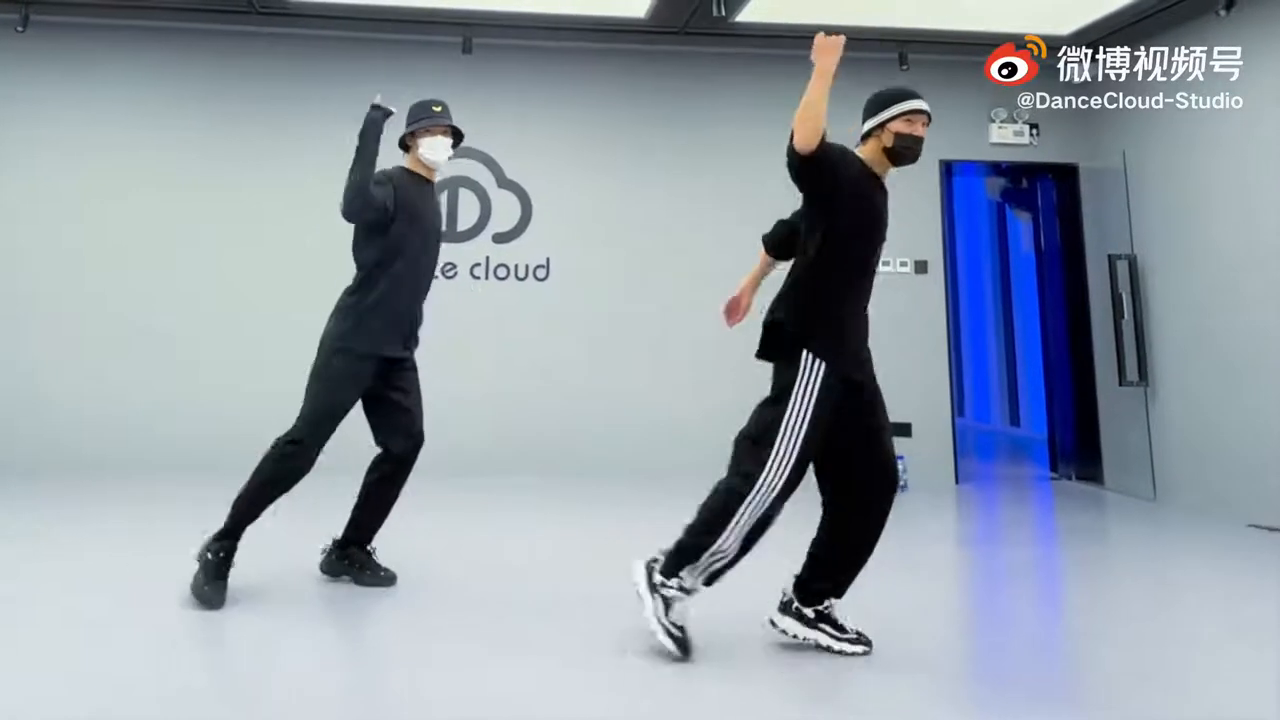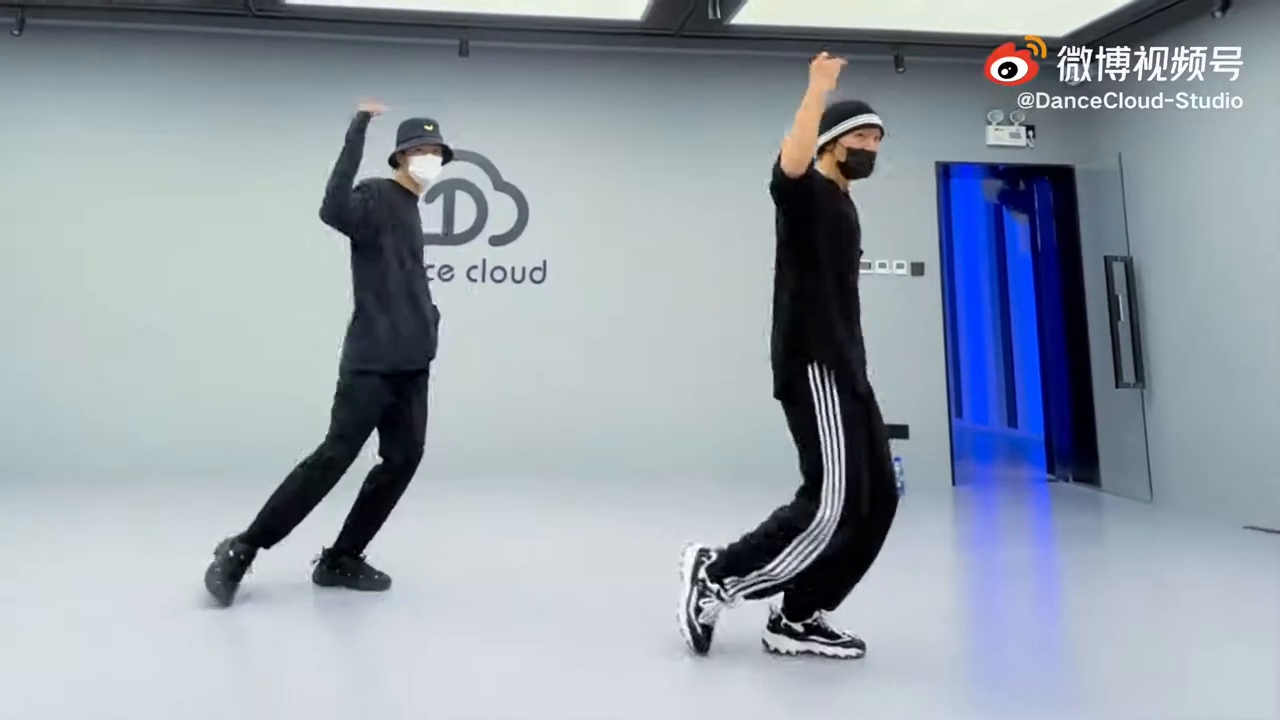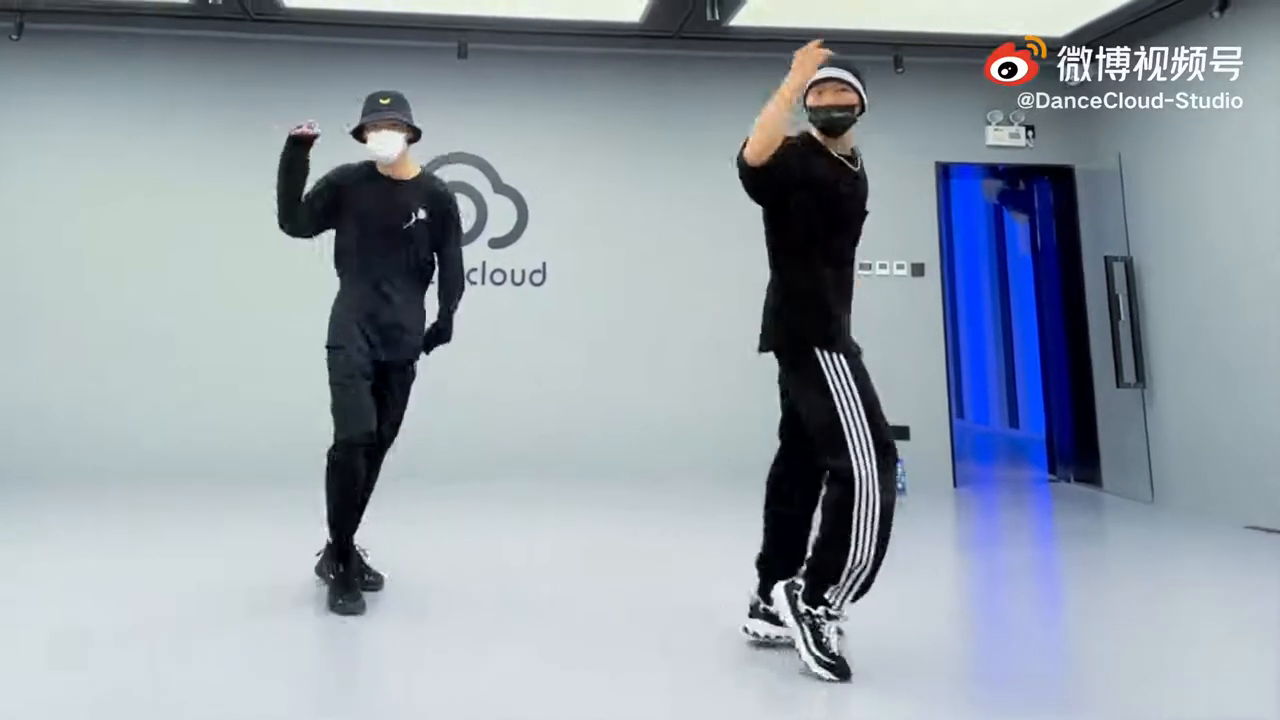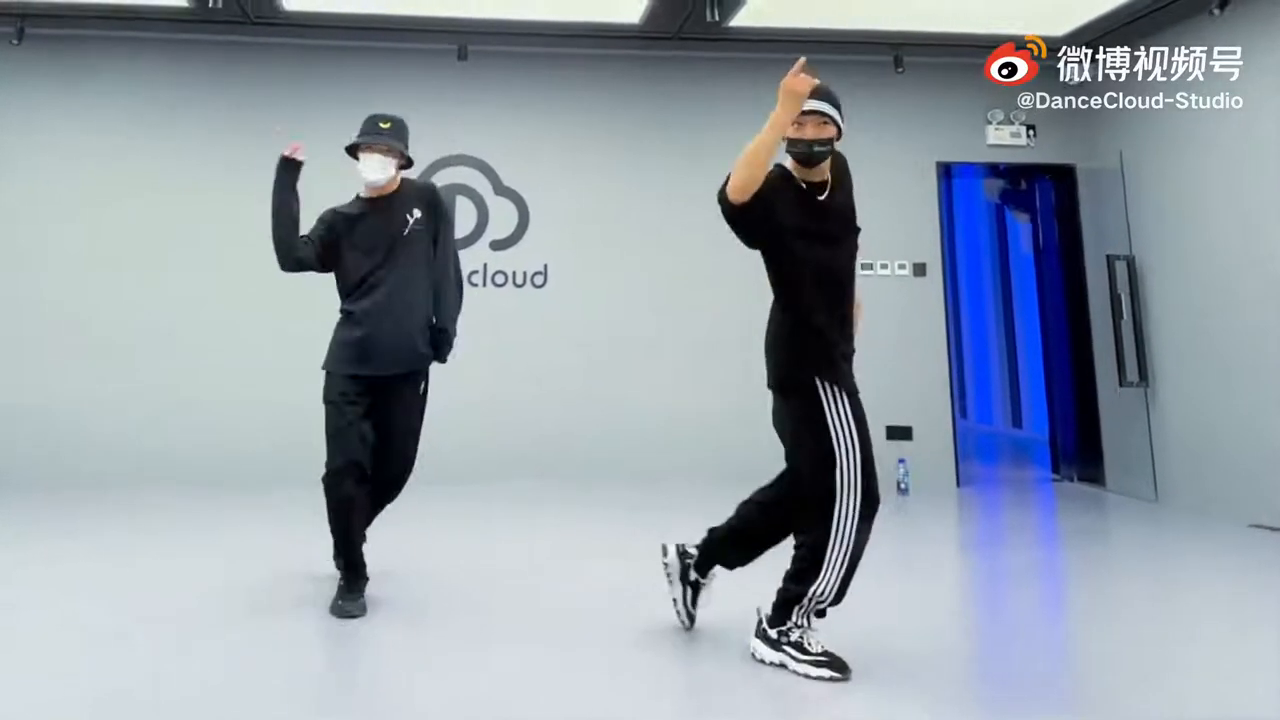
dt=0.4s
person 1, frame 1
left shoulder: (873, 191)
right shoulder: (839, 171)
left elbow: (787, 235)
right elbow: (803, 146)
left wrist: (749, 287)
right wrist: (823, 70)
left hip: (847, 351)
right hip: (814, 349)
left knee: (873, 481)
right knee: (770, 472)
left ankle: (809, 605)
right ankle: (672, 577)
person 1, frame 2
left shoulder: (841, 204)
right shoulder: (808, 194)
right elbow: (789, 164)
right wrist: (818, 91)
left hip: (845, 369)
right hip: (814, 367)
left knee: (877, 501)
right knee: (830, 507)
left ankle: (798, 618)
right ankle: (715, 574)
person 1, frame 3
left shoulder: (854, 169)
right shoulder: (793, 159)
right elbow: (753, 156)
right wrist: (793, 80)
left hip: (825, 331)
right hip: (808, 332)
left knee: (802, 458)
right knee: (866, 469)
left ankle: (774, 600)
right ankle: (815, 601)
person 1, frame 4
left shoulder: (840, 177)
right shoulder: (774, 193)
right elbow: (736, 195)
right wrist: (781, 112)
left hip: (822, 359)
right hip: (808, 363)
left knee: (806, 485)
right knee: (850, 498)
left ankle: (698, 559)
right ankle: (783, 629)
person 2, frame 1
left shoulder: (429, 195)
right shoulder: (392, 187)
right elbow: (356, 209)
right wrist: (373, 126)
left hip: (396, 346)
right hip: (354, 338)
left knee: (405, 443)
right knee: (305, 440)
left ankle: (350, 551)
right ankle: (222, 548)
person 2, frame 2
left shoulder: (411, 209)
right shoulder: (376, 197)
right elbow: (334, 209)
left wrist: (427, 313)
right wrist: (357, 131)
left hip: (411, 360)
right hip: (372, 357)
left knee: (404, 458)
right knee: (334, 456)
left ankle: (341, 558)
right ankle: (242, 548)
person 2, frame 3
left shoulder: (436, 196)
right shoulder: (346, 183)
left elbow: (450, 266)
right elbow: (294, 222)
left wrist: (444, 323)
right wrist: (295, 152)
left hip: (401, 343)
right hip: (351, 338)
left knee: (374, 448)
right knee: (353, 441)
left ankle: (339, 551)
right ankle: (341, 564)
person 2, frame 4
left shoulder: (427, 200)
right shoulder: (340, 220)
left elbow: (446, 268)
right elbow: (292, 257)
left wrist: (445, 329)
right wrist: (287, 179)
left hip: (407, 364)
right hip: (350, 364)
left knee: (394, 472)
right knee: (344, 469)
left ankle: (352, 533)
right ankle: (352, 576)
